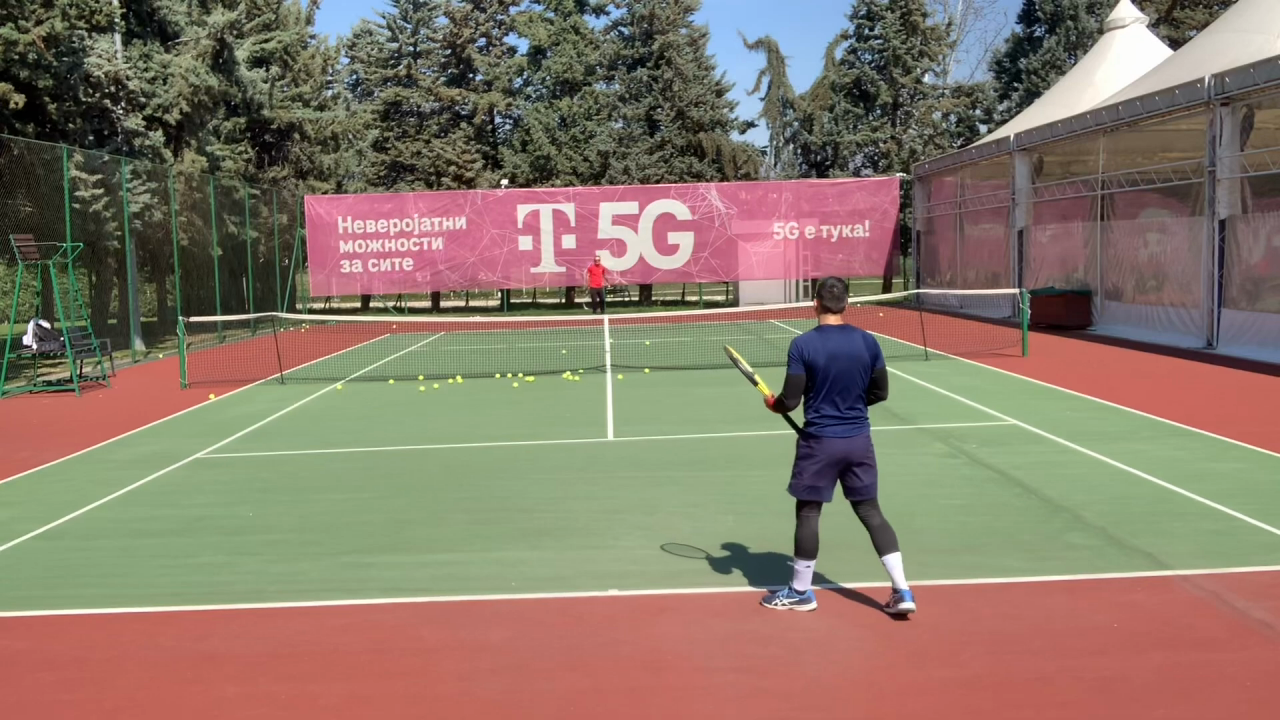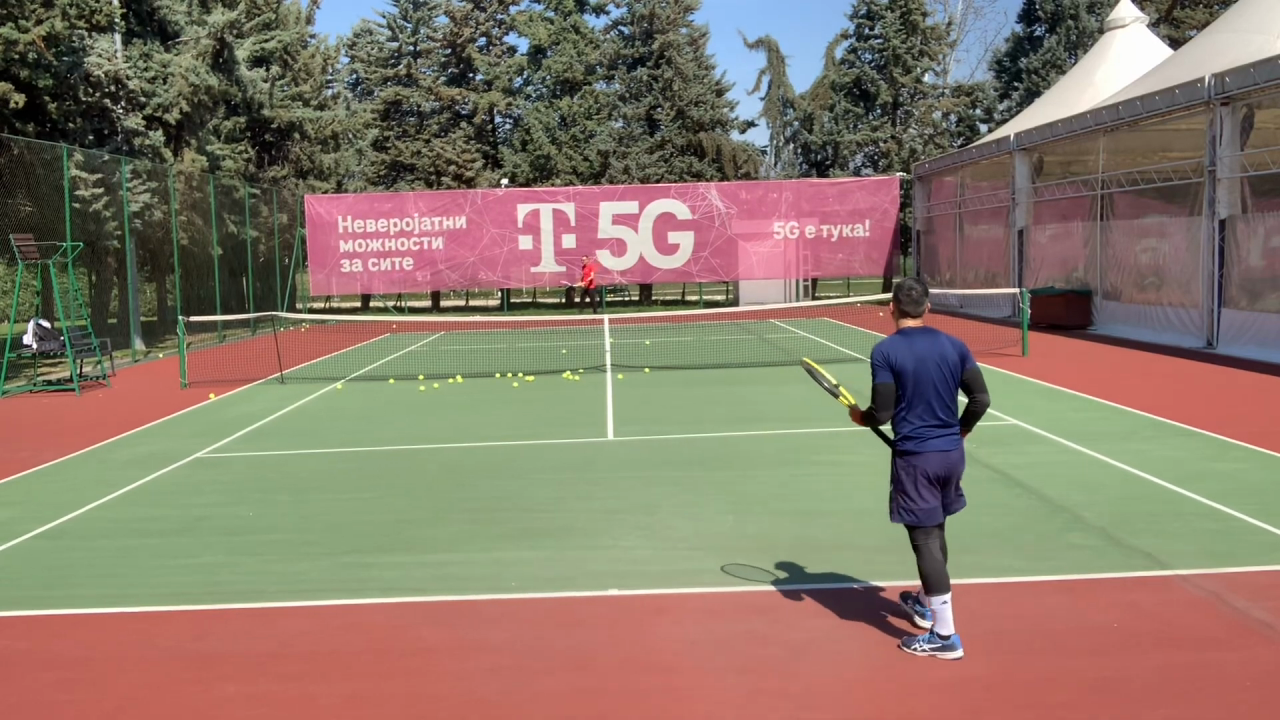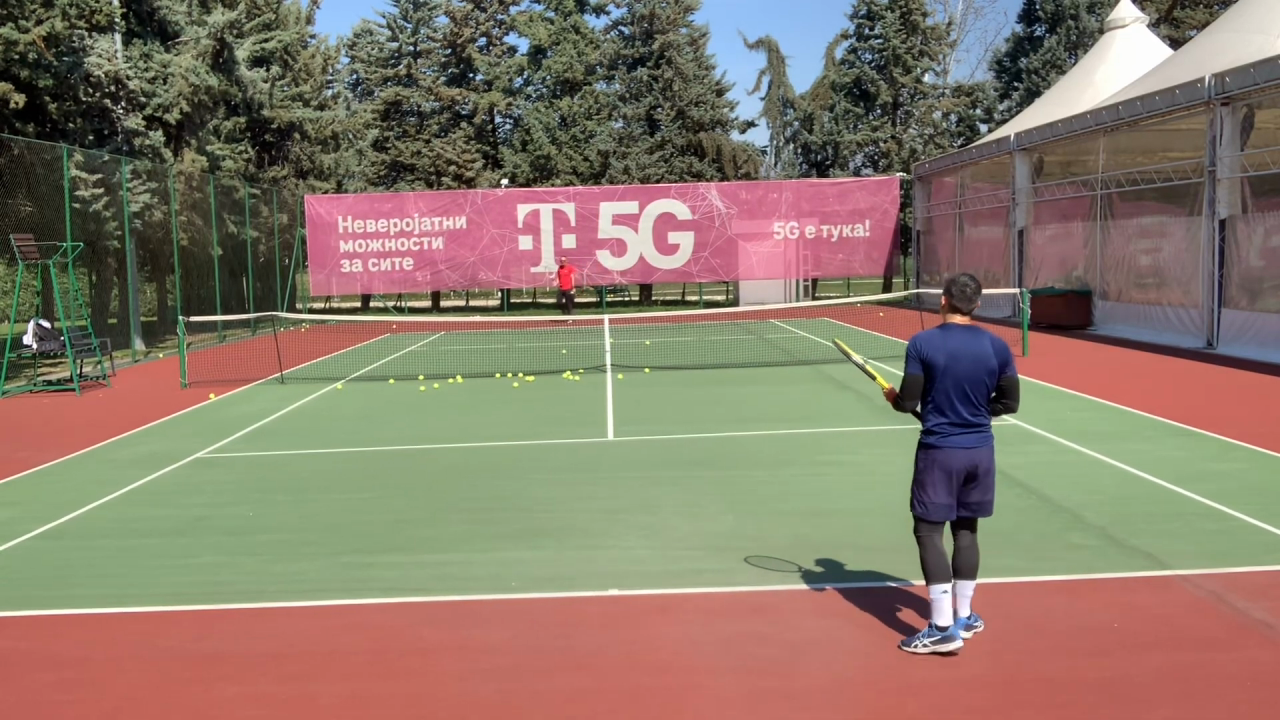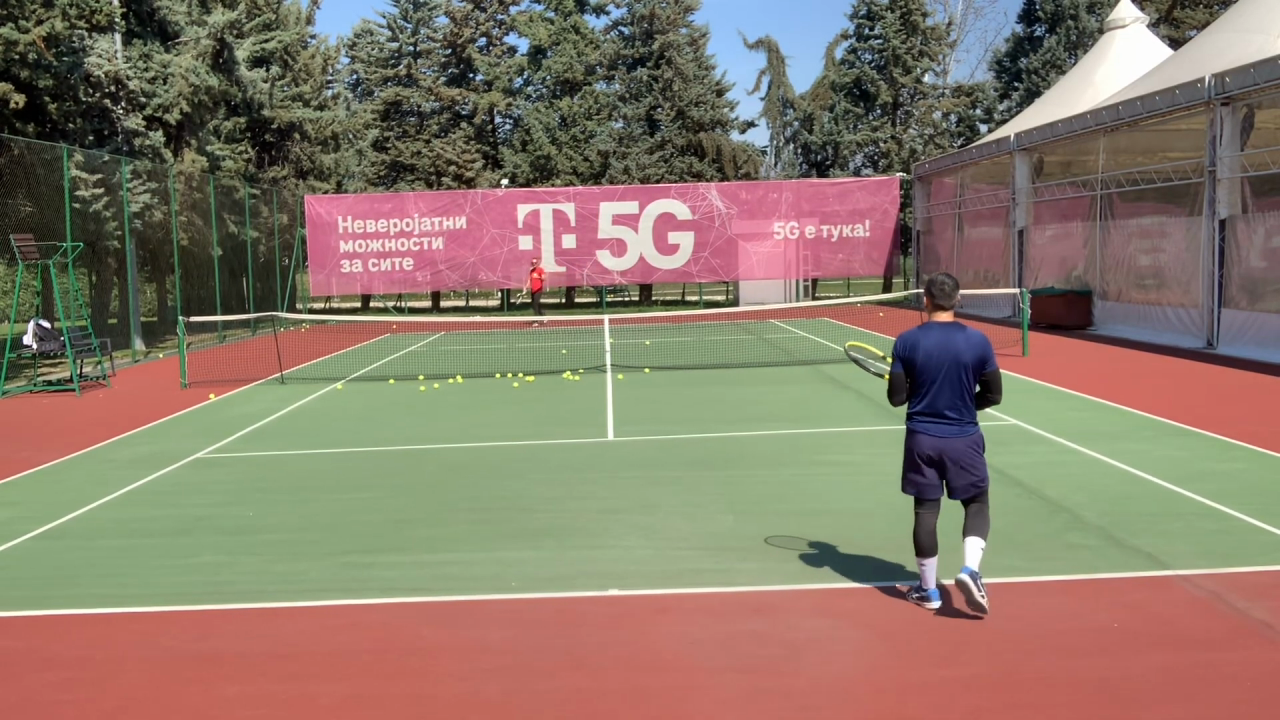
dt=1s
person 1, frame 1
left shoulder: (802, 345)
right shoulder: (868, 342)
left elbow: (790, 401)
right elbow: (880, 393)
left wrist: (772, 403)
left hip: (819, 442)
right hip: (859, 440)
left knee: (808, 513)
right knee: (871, 512)
left ankle: (801, 591)
right ankle: (901, 591)
person 1, frame 2
left shoulder: (885, 351)
right shoulder: (954, 346)
left elbow: (881, 414)
right elbow: (981, 399)
left wrist: (858, 416)
left hip: (915, 457)
right hip: (952, 453)
left knee: (924, 540)
right knee: (934, 531)
left ankle: (945, 636)
right ankle: (924, 605)
person 1, frame 3
left shoulder: (922, 343)
right shoulder: (997, 346)
left elbow: (908, 403)
right elbow: (1010, 403)
left wrist: (892, 396)
left hip: (939, 451)
right hip: (980, 451)
left knee: (929, 532)
right knee: (966, 531)
left ankle: (942, 627)
right ankle: (963, 616)
person 1, frame 4
left shoulder: (906, 342)
right shoulder: (978, 341)
left elbow: (896, 398)
right elbow: (993, 396)
left hip: (922, 439)
right hip: (964, 438)
left knee: (925, 512)
right knee: (977, 503)
left ankle: (928, 590)
right ankle: (970, 570)
